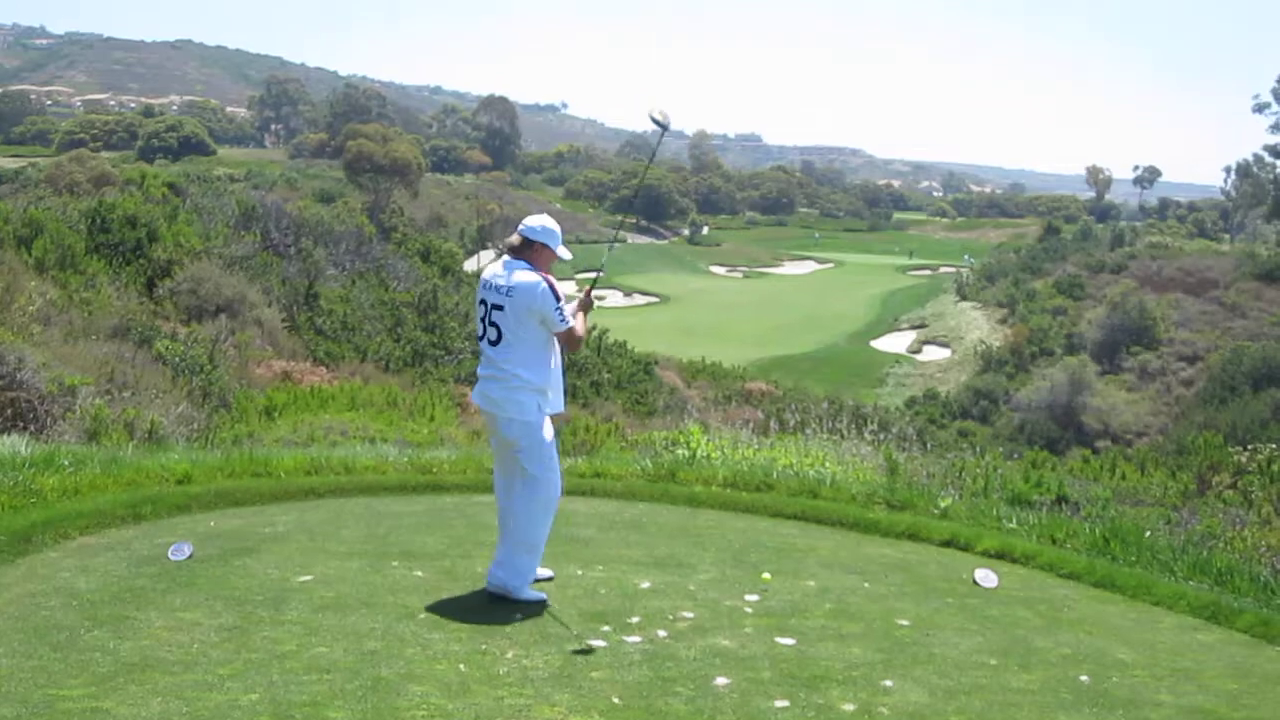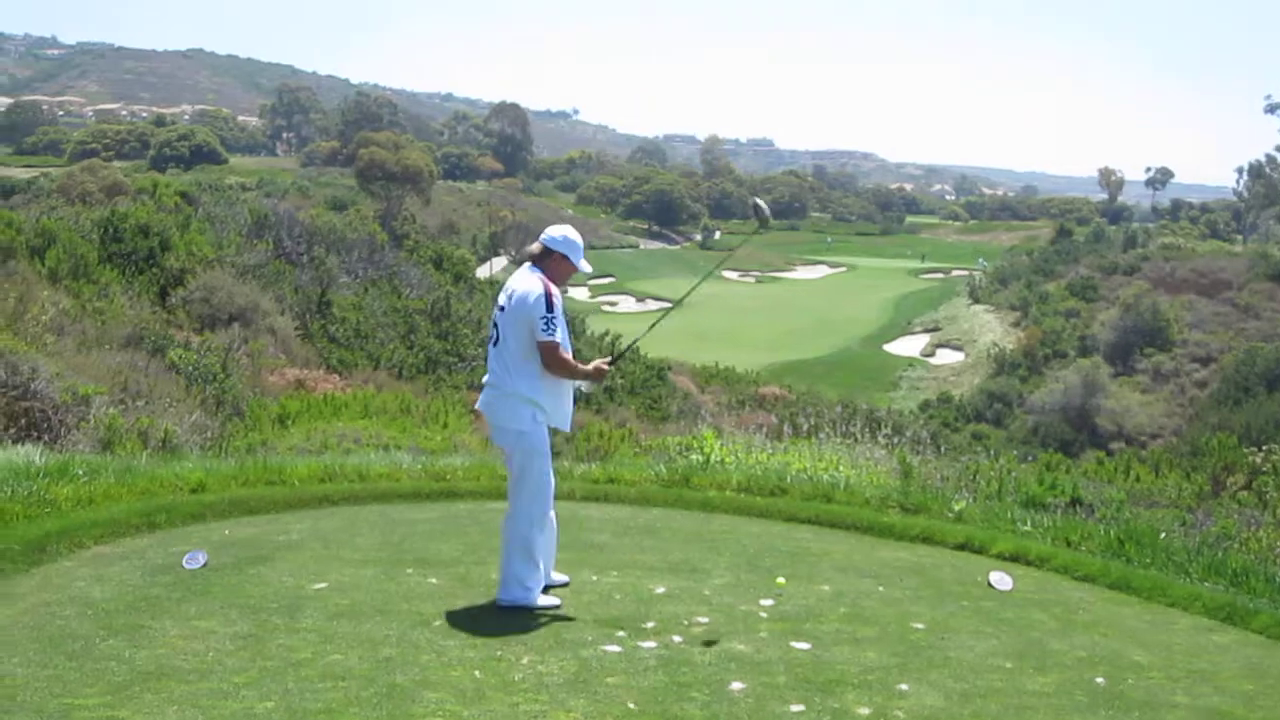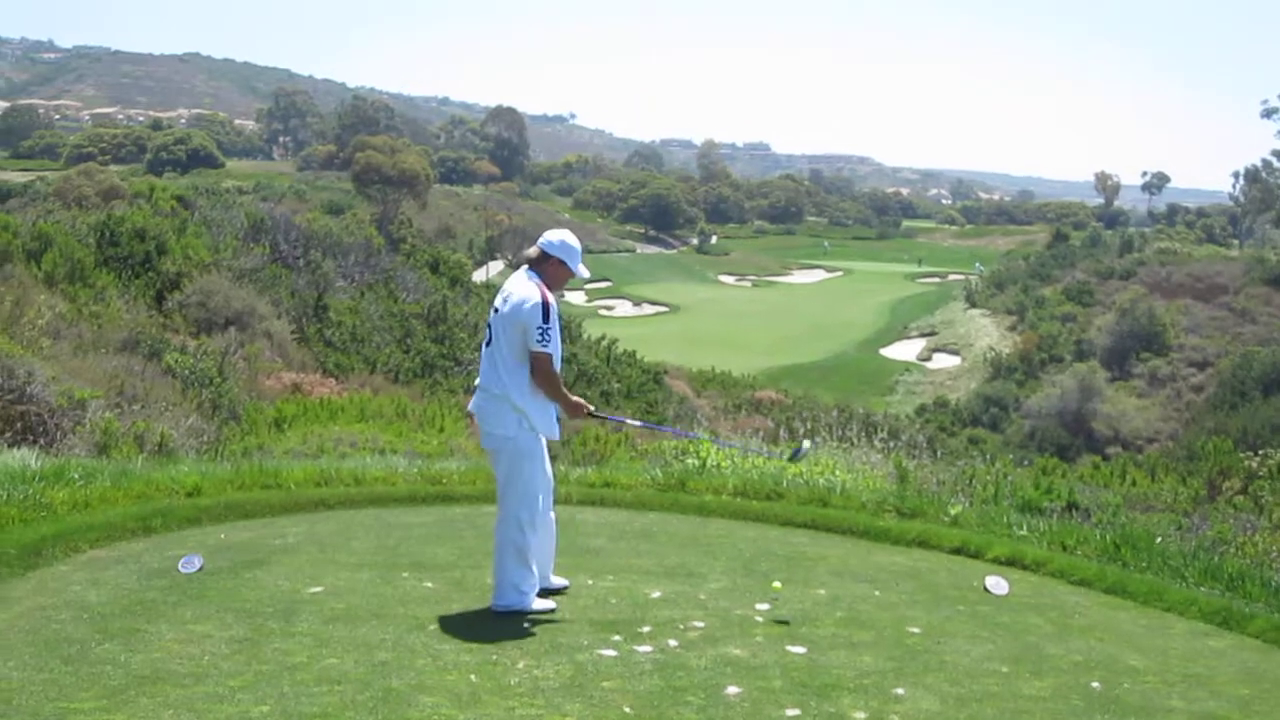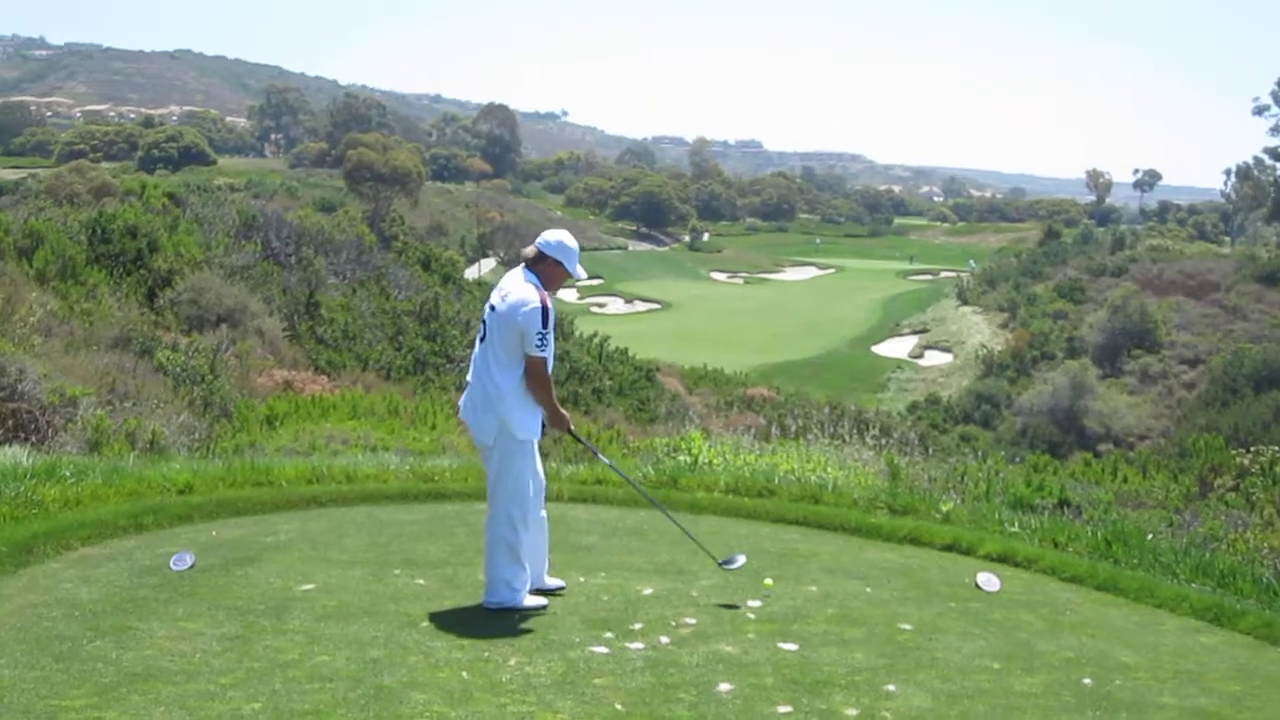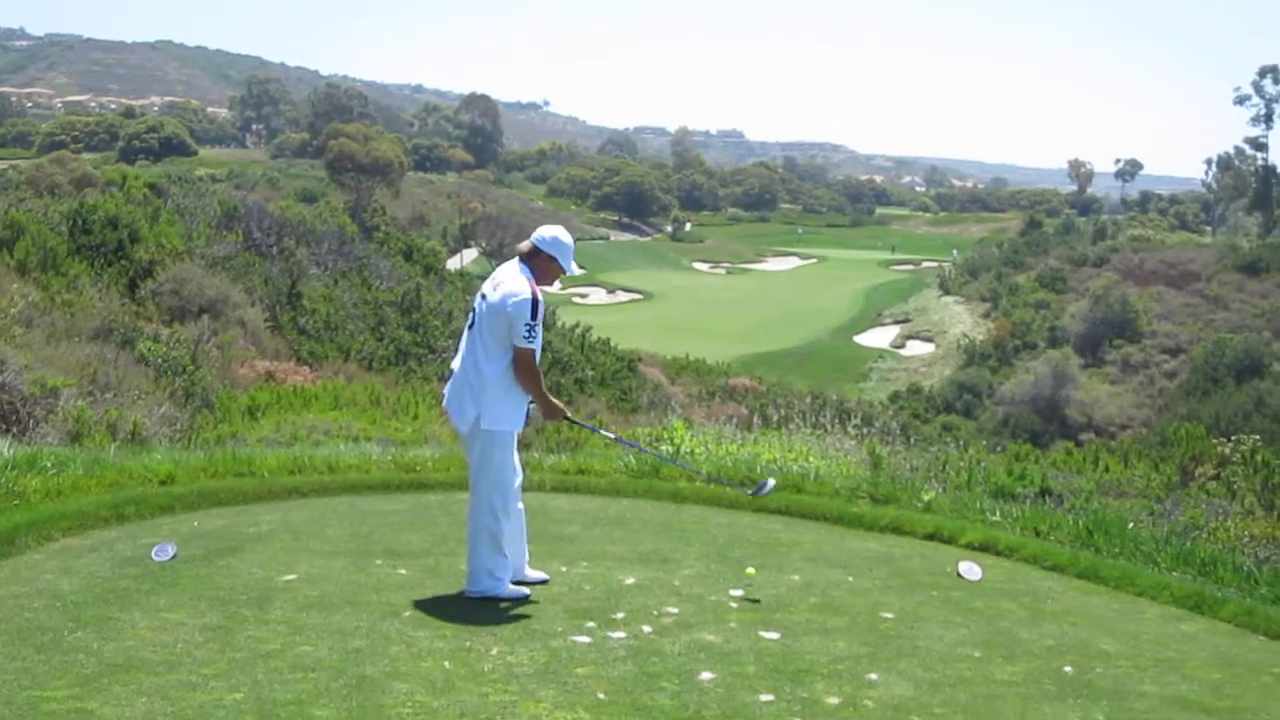
dt=0.2s
person 1, frame 1
left shoulder: (491, 274)
right shoulder: (539, 285)
right elbow: (572, 340)
left wrist: (558, 309)
right wrist: (581, 312)
left hip: (492, 396)
right hip: (522, 403)
left knee: (513, 484)
right knee: (540, 488)
left ankle: (516, 566)
right ankle: (508, 578)
person 1, frame 2
left shoulder: (521, 280)
right shoulder: (542, 291)
right elbow: (552, 359)
left wrist: (579, 369)
right wrist: (588, 372)
left hip: (510, 404)
right hip: (522, 411)
left knee: (535, 493)
right knee: (532, 500)
left ankle: (537, 569)
right ankle: (518, 589)
person 1, frame 3
left shoulder: (519, 283)
right shoulder: (539, 299)
right elbow: (542, 372)
left wrist: (559, 401)
right wrist: (568, 403)
left hip: (513, 409)
right hip: (514, 416)
left knee: (538, 493)
right knee: (520, 504)
left ankle: (536, 574)
right ankle: (513, 594)
person 1, frame 4
left shoulder: (513, 281)
right shoulder: (536, 303)
right elbow: (536, 375)
left wrist: (544, 410)
right wrist: (554, 413)
left hip: (501, 406)
right hip: (503, 415)
left knee: (529, 493)
right knee: (511, 502)
left ankle: (531, 574)
right ankle: (504, 591)
person 1, frame 5
left shoulder: (506, 273)
right shoulder: (527, 296)
right elbow: (524, 365)
left wrist: (533, 398)
right wrist: (547, 403)
left hip: (484, 397)
right hip: (488, 405)
left knee: (507, 487)
right knee: (493, 492)
left ankle: (511, 566)
right ankle: (487, 580)
